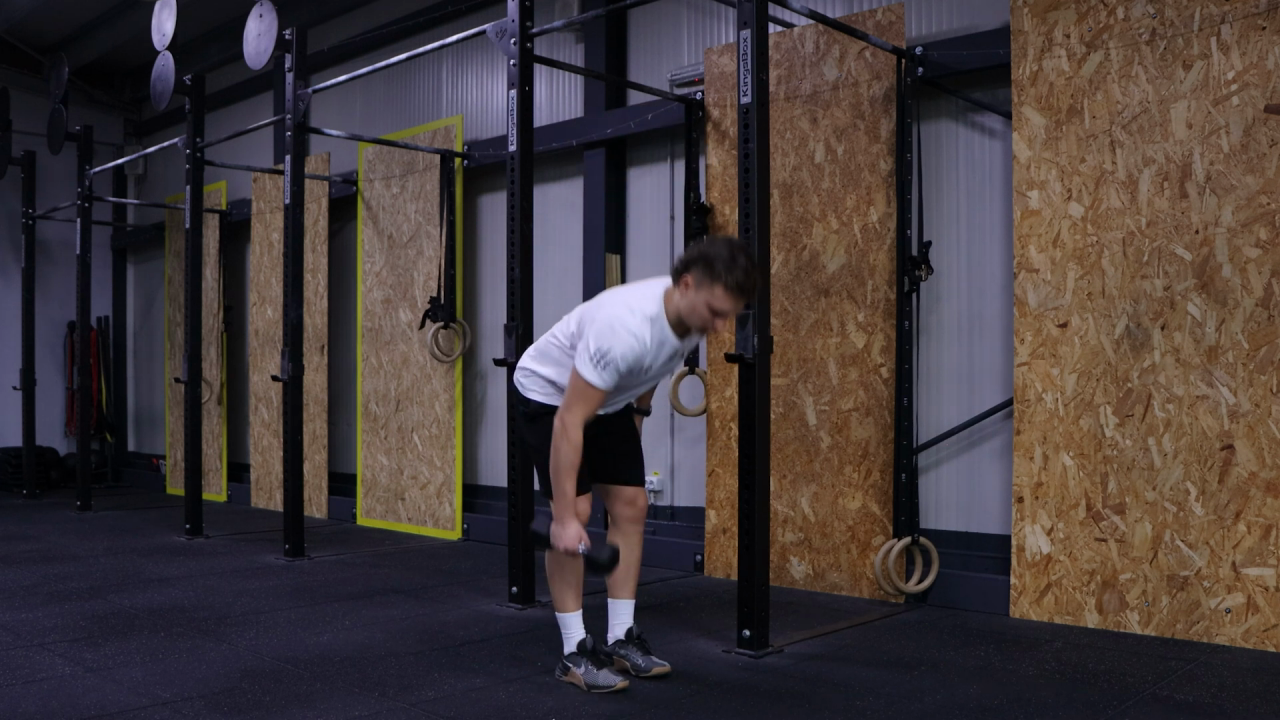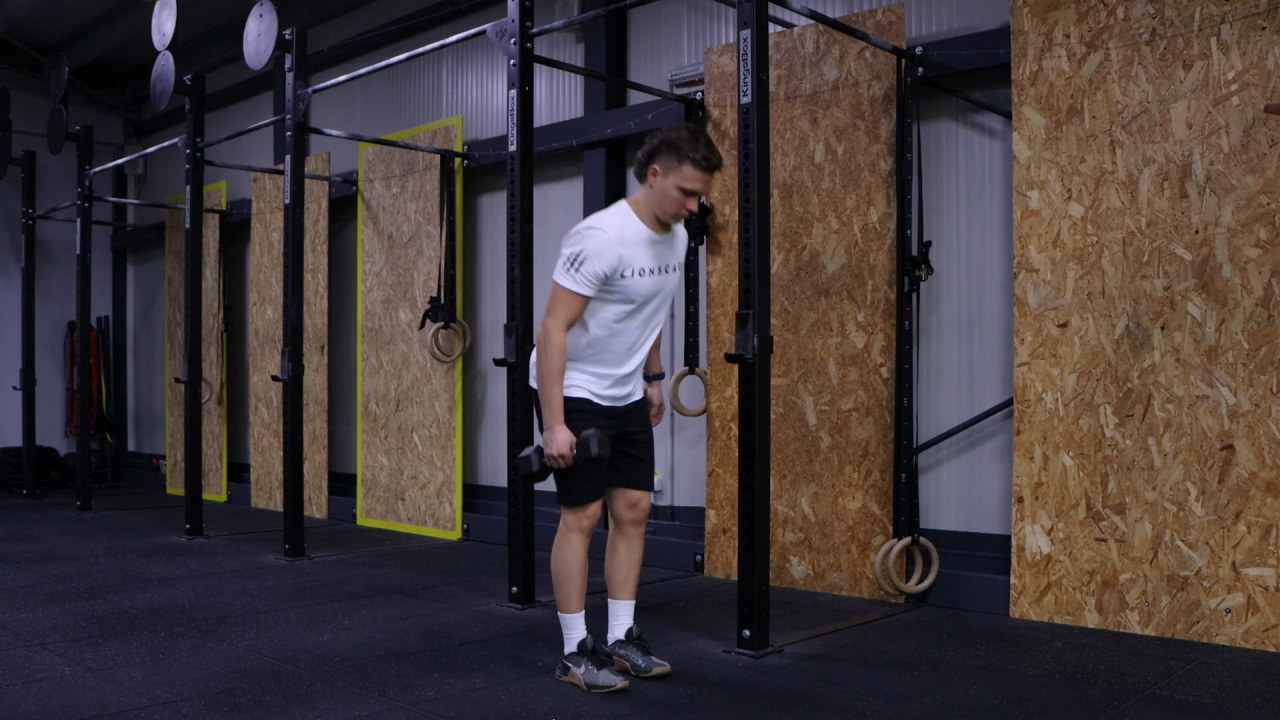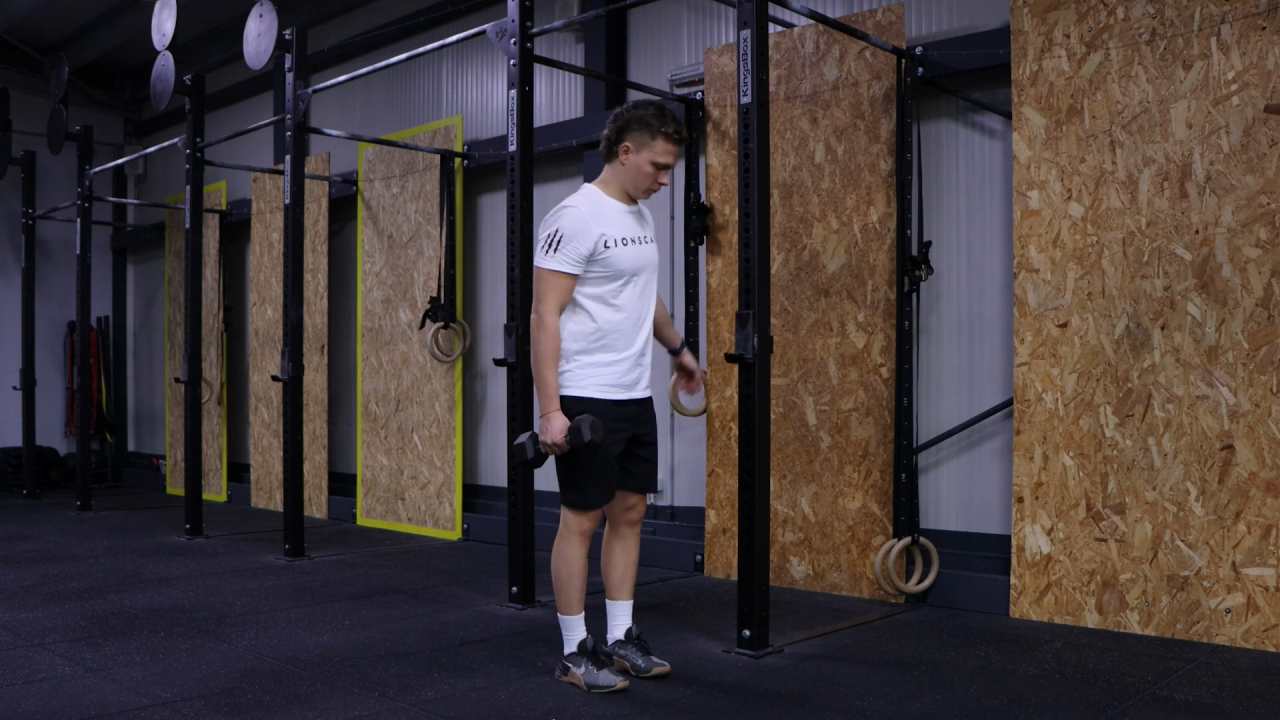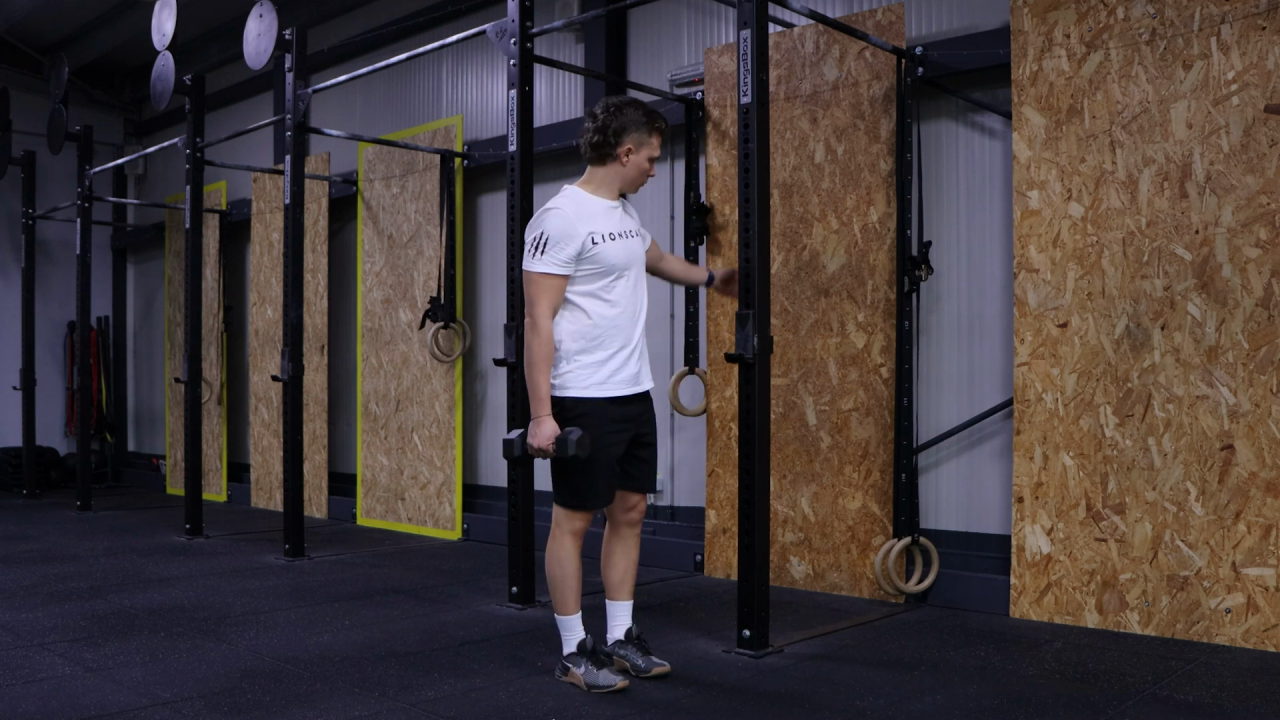
dt=0.3s
person 1, frame 1
left shoulder: (692, 316)
right shoulder: (624, 327)
right elbow: (569, 423)
left wrist: (640, 410)
right wrist: (565, 518)
left hip: (609, 399)
right hip: (546, 394)
left knee: (630, 509)
right knee: (579, 522)
left ankle: (621, 639)
right ankle: (574, 652)
person 1, frame 2
left shoulder: (675, 239)
right shoulder: (602, 236)
right elbow: (553, 328)
left wrist: (653, 378)
right wrist: (554, 424)
left hip: (624, 398)
right hip: (573, 393)
left knee: (633, 510)
right knee: (582, 515)
left ankle: (621, 637)
right ankle: (575, 650)
person 1, frame 3
left shoulder: (640, 218)
right shoulder: (576, 217)
right elbow: (546, 316)
left wrist: (678, 348)
right wrist: (551, 408)
left hip: (636, 396)
right hip: (587, 399)
left knee: (629, 514)
right knee: (581, 519)
left ankle: (620, 639)
right ankle: (575, 651)
person 1, frame 4
left shoulder: (623, 214)
right shoulder: (561, 218)
left elbow: (654, 258)
right elbow: (539, 321)
left wrist: (706, 277)
right wrist: (541, 413)
left hip: (634, 394)
right hip: (584, 400)
left knee: (629, 513)
right knee: (574, 521)
left ankle: (620, 638)
right ankle: (574, 650)
